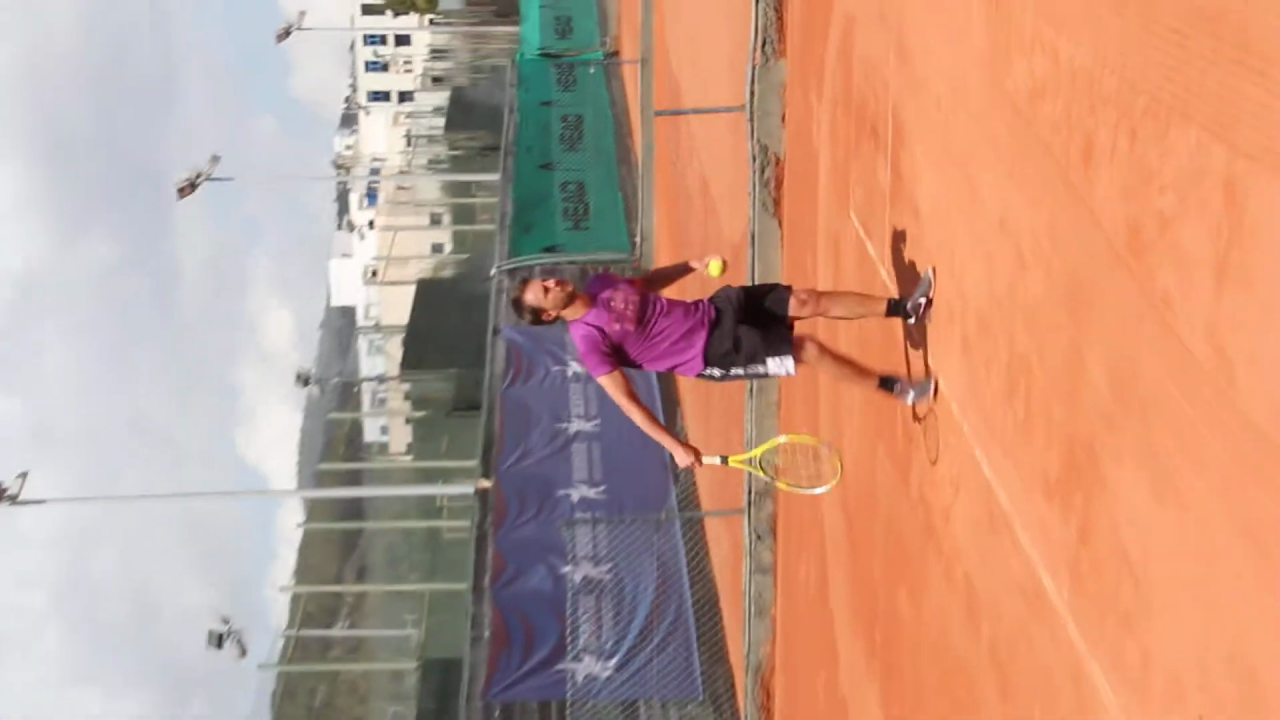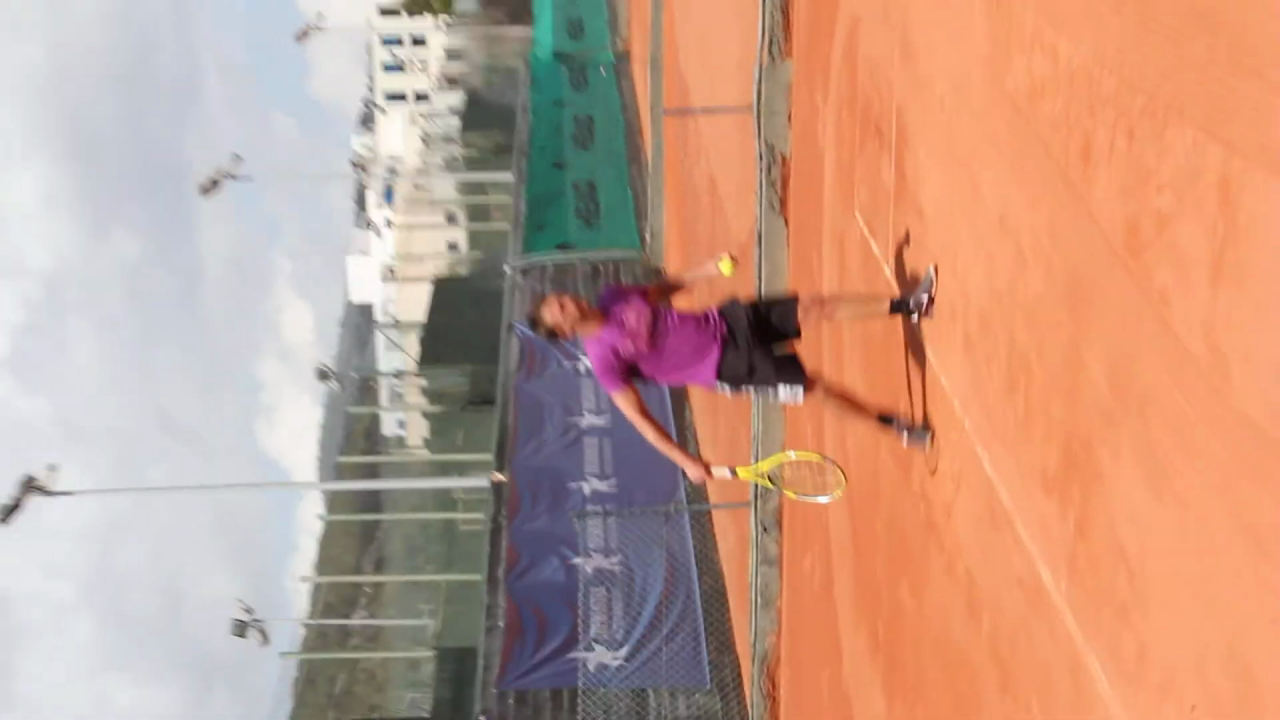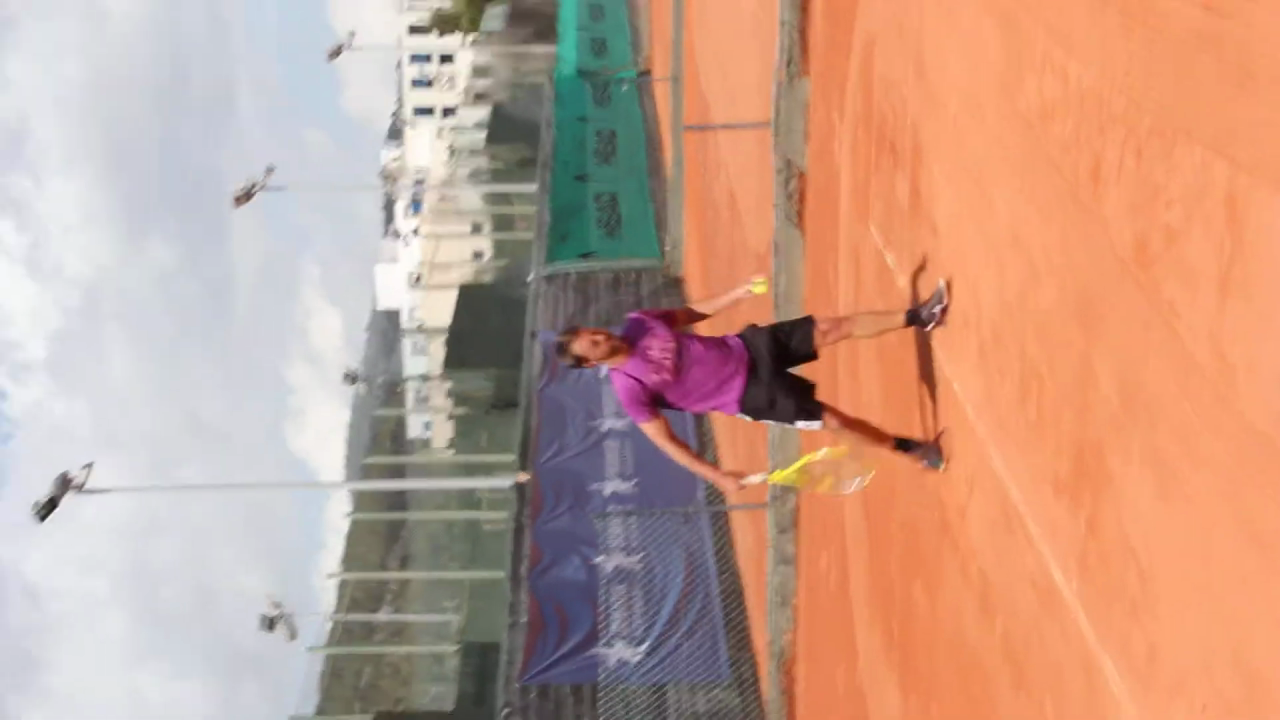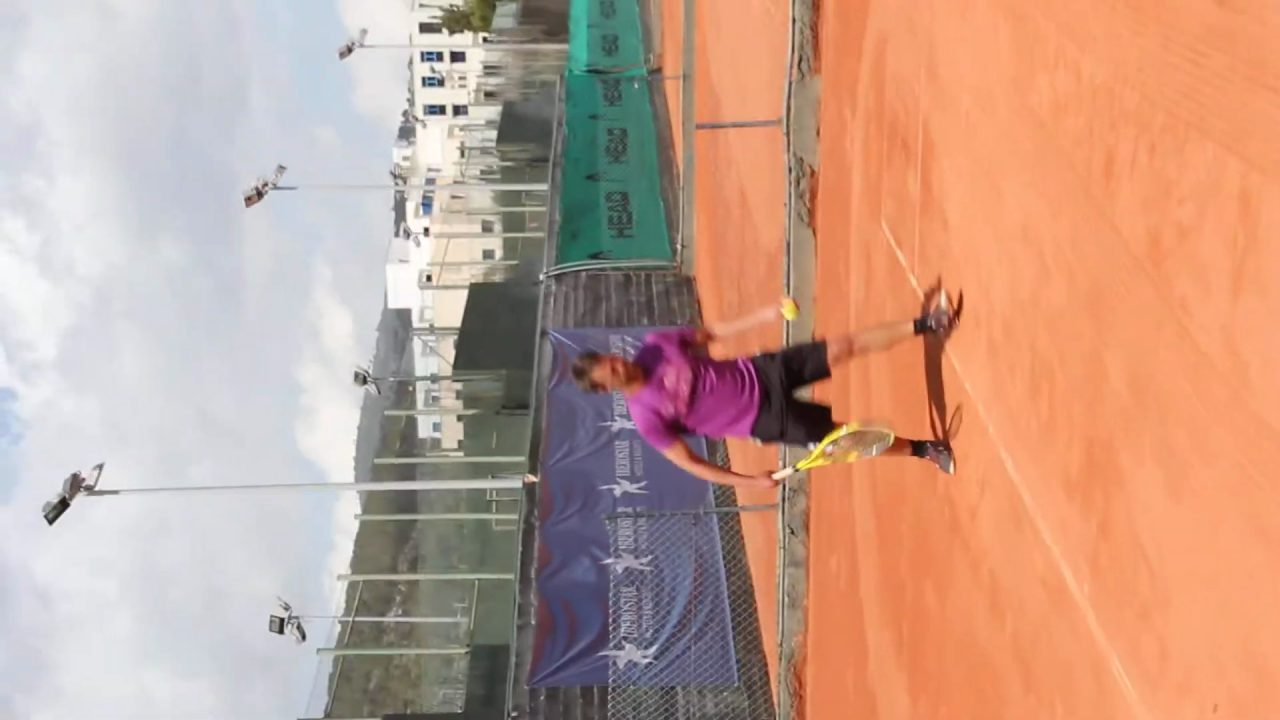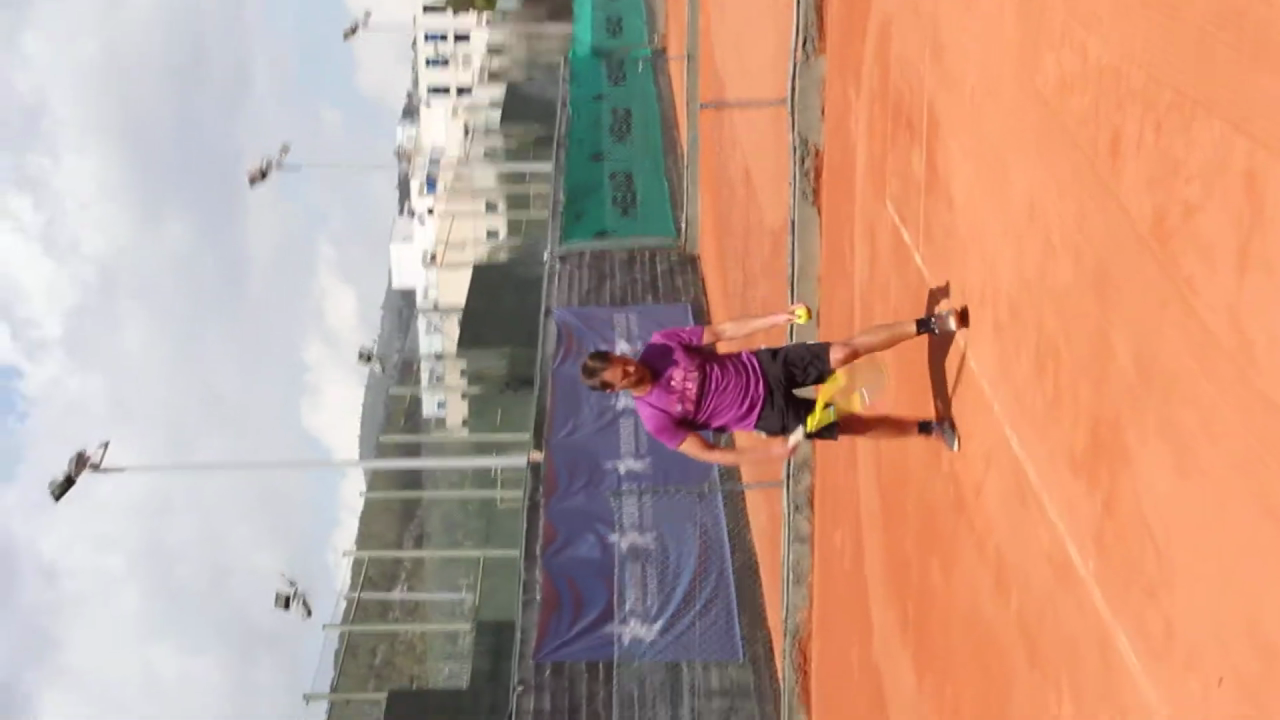
dt=0.1s
person 1, frame 1
left shoulder: (599, 285)
right shoulder: (588, 339)
right elbow: (626, 401)
left wrist: (689, 265)
right wrist: (676, 446)
left hip: (714, 311)
right hip: (714, 352)
left knee: (807, 301)
right knee: (808, 351)
left ankle: (903, 307)
right ankle: (896, 385)
person 1, frame 2
left shoulder: (611, 298)
right shoulder: (603, 360)
left elbow: (659, 291)
right elbow: (638, 417)
right wrist: (687, 462)
left hip: (724, 325)
right hip: (726, 367)
left knee: (815, 306)
right knee: (815, 387)
left ankle: (907, 306)
right ankle: (893, 424)
person 1, frame 3
left shoulder: (638, 324)
right shoulder: (629, 387)
left elbow: (688, 315)
right elbow: (665, 441)
left wrist: (735, 295)
right wrist: (719, 476)
left hip: (747, 350)
right hip: (750, 393)
left knee: (832, 328)
right knee: (833, 420)
left ankle: (919, 317)
right ankle: (910, 448)
person 1, frame 4
left shoulder: (655, 345)
right shoulder: (645, 418)
left elbow: (712, 332)
right elbow: (689, 463)
left wrist: (761, 315)
right wrist: (747, 481)
left hip: (759, 373)
right hip: (763, 420)
left knee: (842, 347)
left ankle: (927, 323)
right ankle: (924, 450)
person 1, frame 5
left shoulder: (661, 344)
right shoulder: (654, 416)
left elbow: (721, 332)
right elbow: (703, 452)
left wrist: (774, 319)
right wrist: (765, 452)
left hip: (762, 369)
right hip: (766, 413)
left knee: (844, 352)
right knee: (851, 424)
left ankle: (931, 325)
right ankle: (929, 427)
